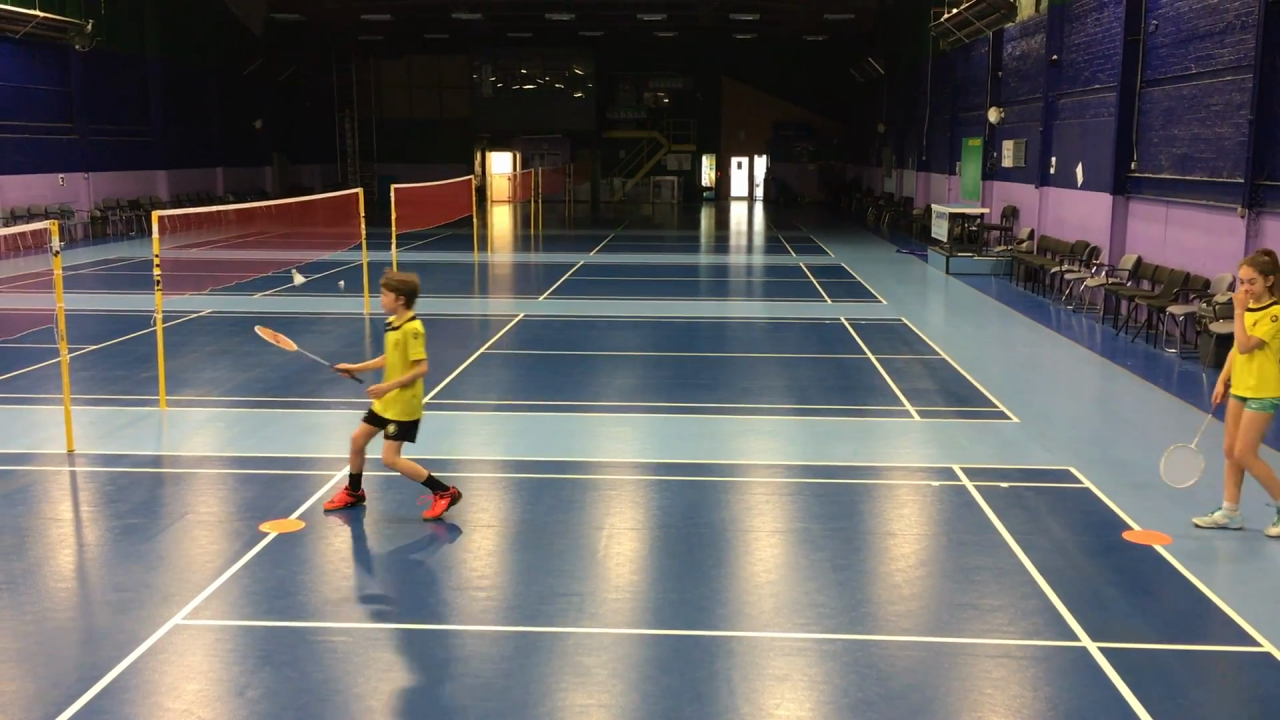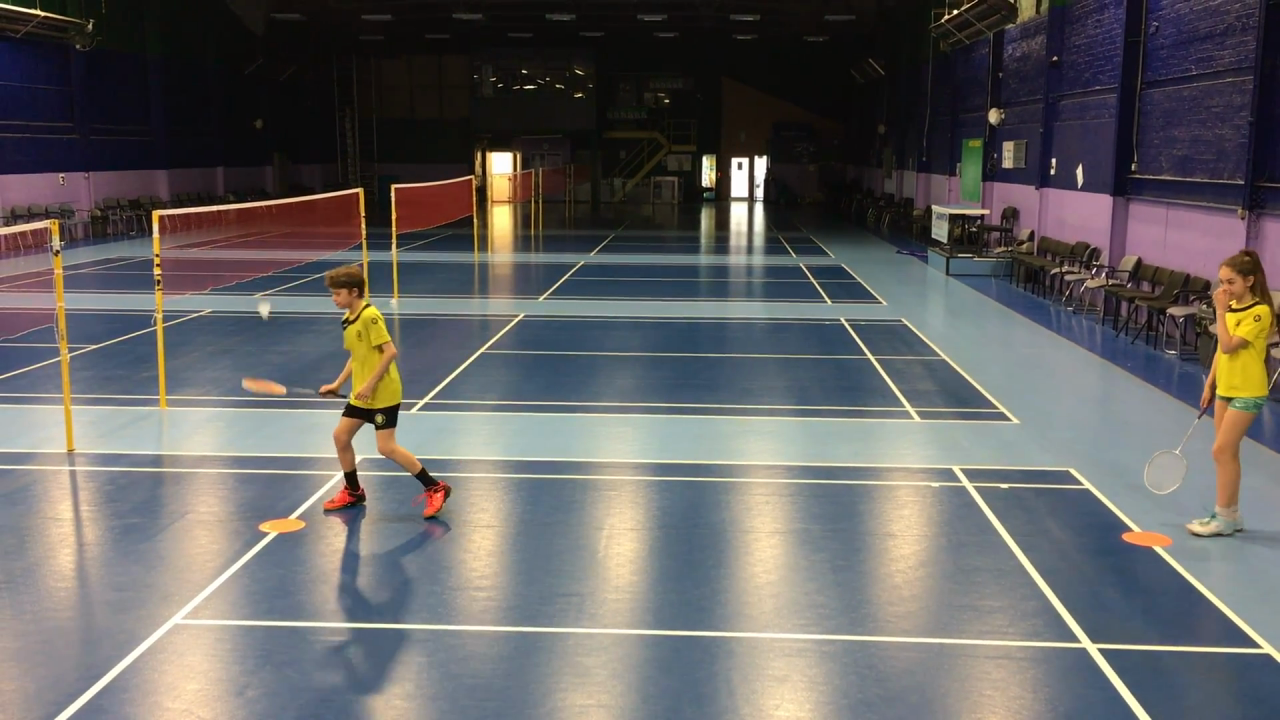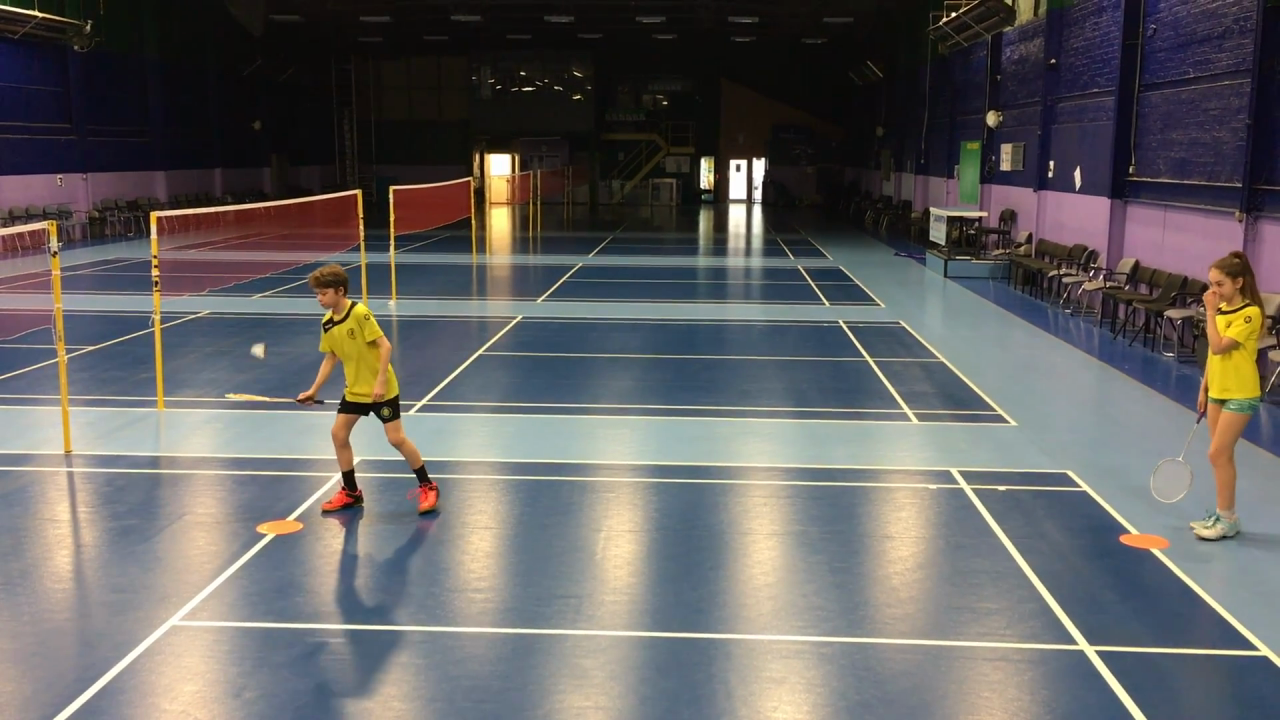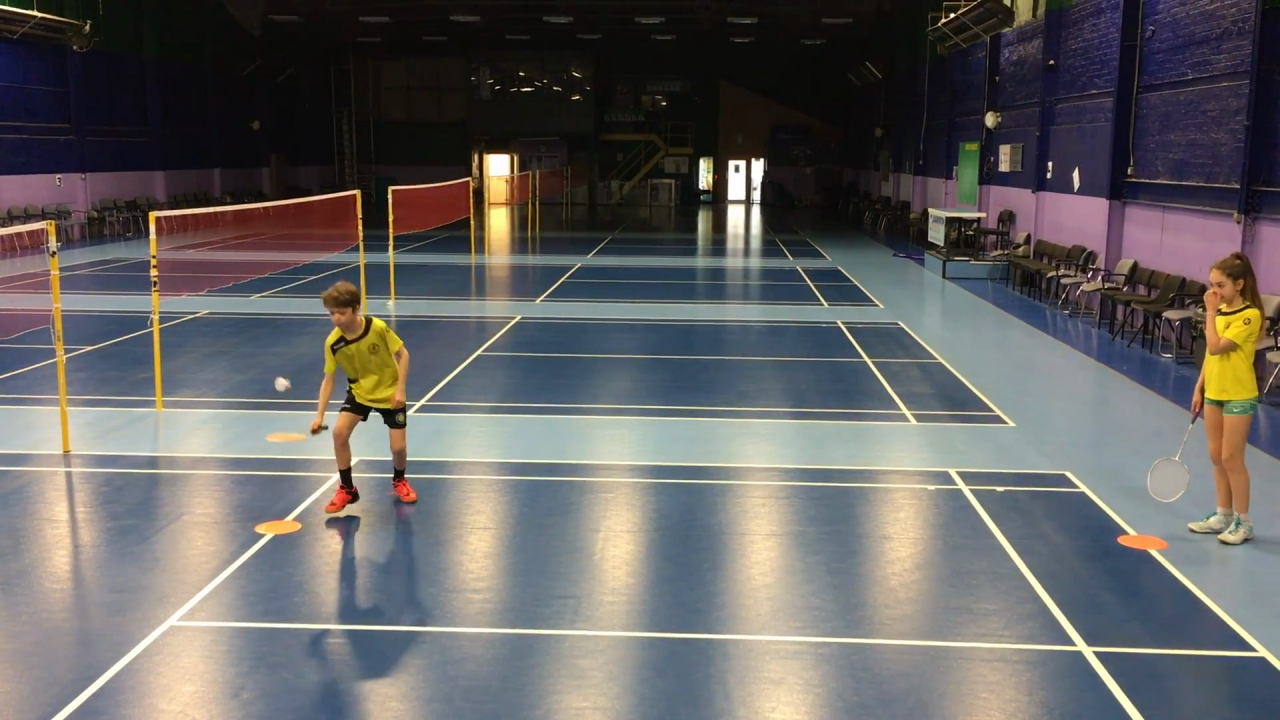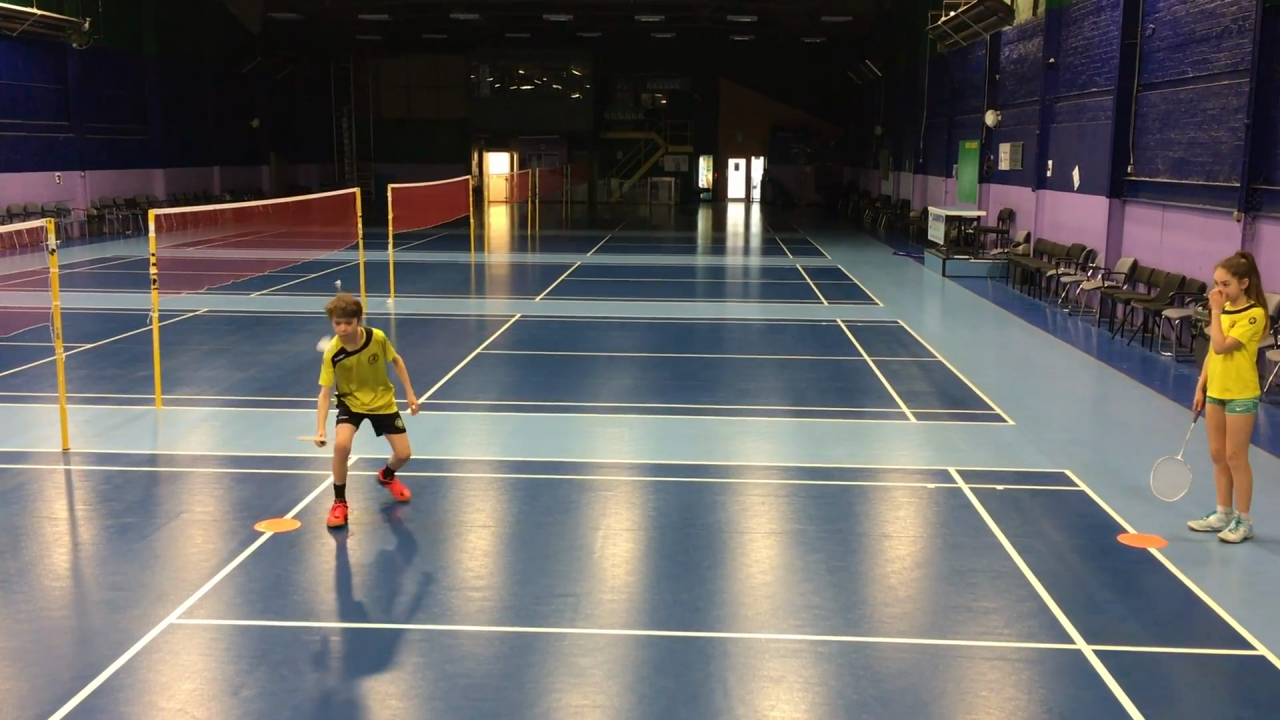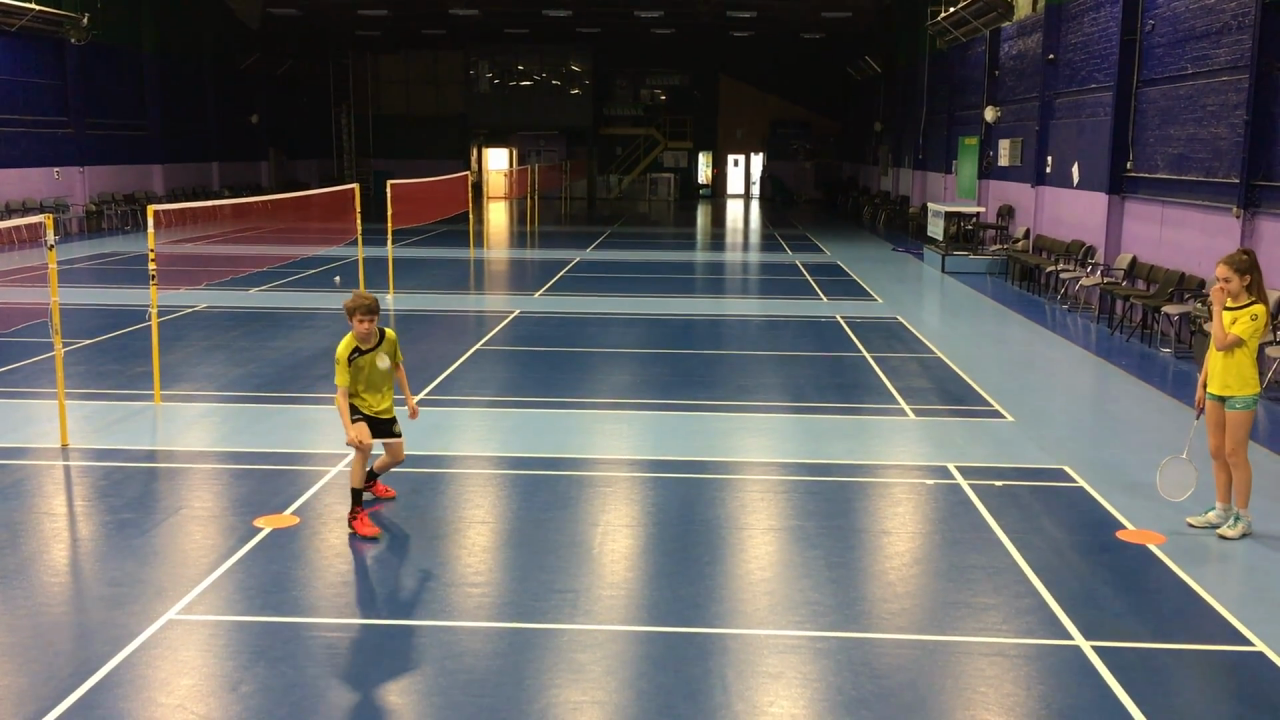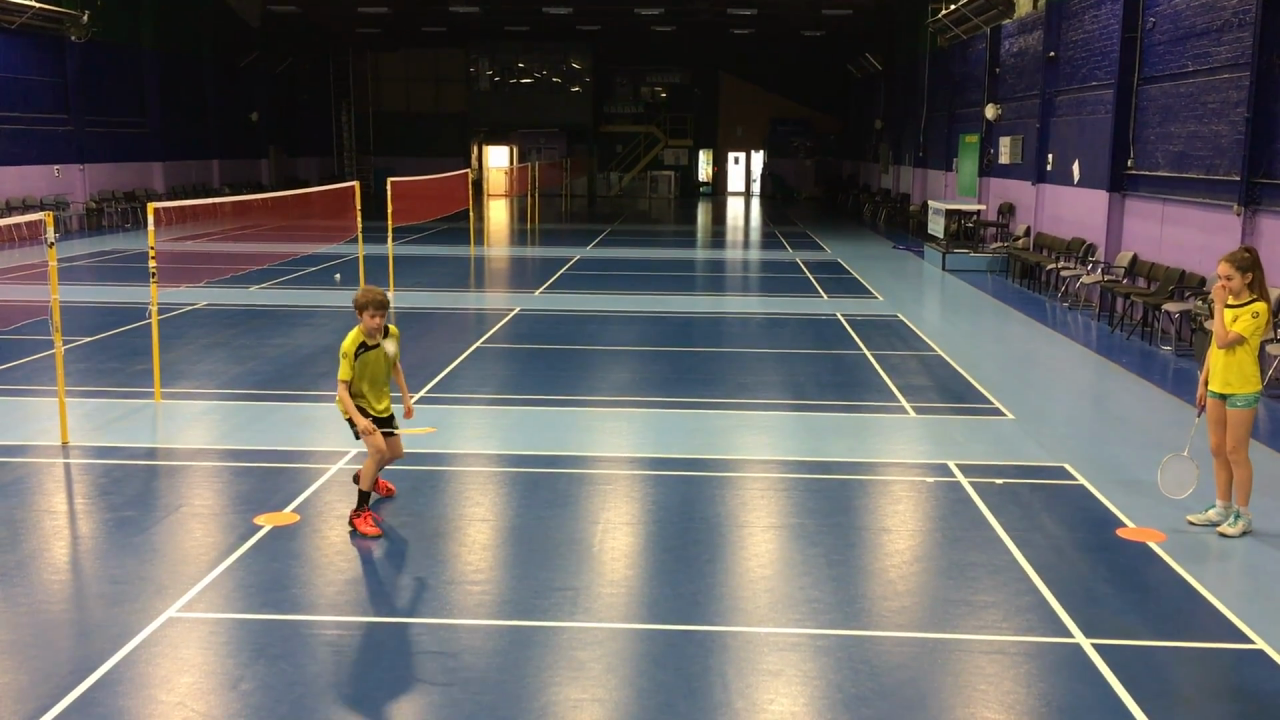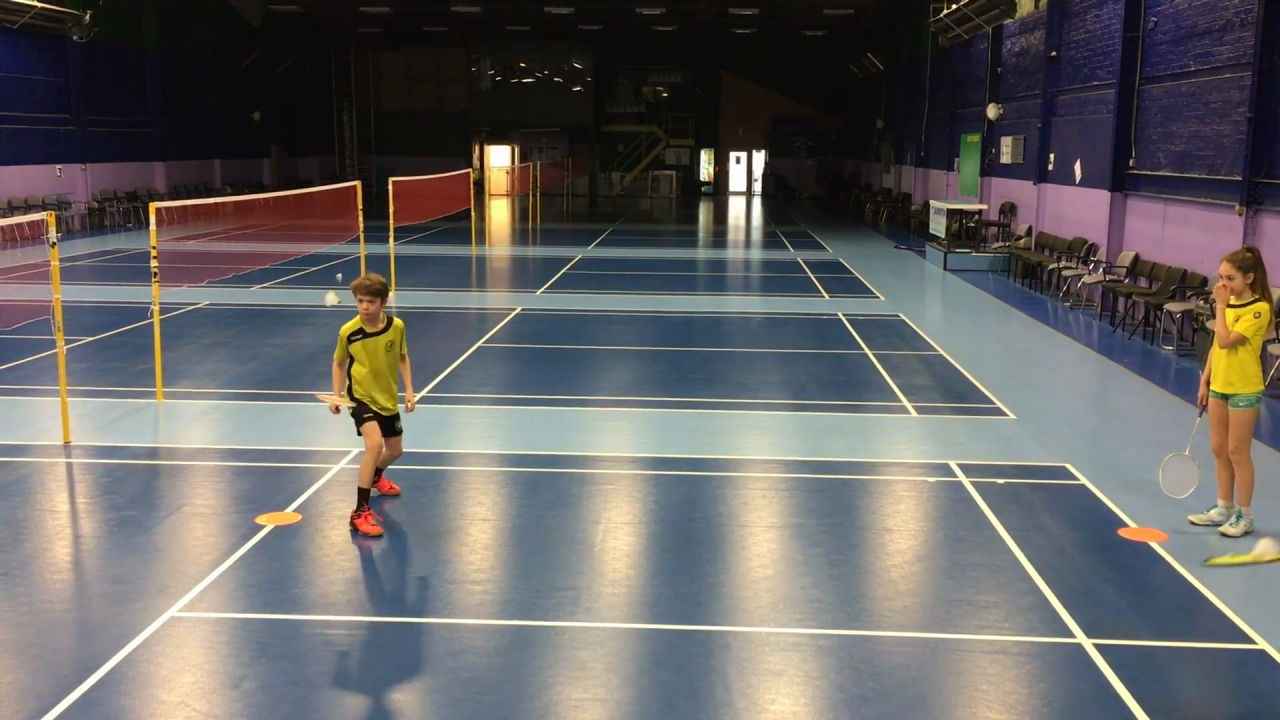
dt=0.3s
person 1, frame 1
right shoulder: (1247, 307)
left elbow: (1245, 347)
left wrist: (1239, 312)
right wrist: (1222, 381)
right hip: (1238, 388)
left knee: (1245, 454)
right knee: (1232, 452)
right ankle: (1230, 512)
person 1, frame 2
left shoulder: (1259, 312)
right shoulder: (1231, 307)
left elbow: (1228, 346)
left wrist: (1220, 312)
right wrist: (1209, 384)
left hip: (1247, 392)
right hip: (1225, 389)
left knee: (1221, 451)
right knee: (1228, 453)
left ankle: (1223, 516)
right ankle: (1228, 517)
person 1, frame 3
left shoulder: (1250, 314)
right shoulder: (1221, 310)
left elbow: (1218, 347)
left wrist: (1210, 313)
right wrist: (1204, 388)
left hip: (1240, 394)
right hip: (1218, 391)
left knee: (1218, 453)
right knee: (1221, 455)
left ankle: (1226, 517)
right ankle: (1224, 514)
person 1, frame 4
left shoulder: (1249, 316)
right shoulder: (1220, 311)
left elbow: (1216, 347)
left wrist: (1210, 313)
right wrist: (1199, 388)
left hip: (1238, 396)
right hip: (1214, 393)
left knee: (1231, 458)
right knee: (1216, 457)
left ankle: (1243, 522)
right ankle: (1224, 515)
person 1, frame 5
left shoulder: (1253, 315)
right shoulder: (1223, 309)
left elbow: (1221, 346)
left wrist: (1215, 312)
right wrist: (1201, 387)
left hip: (1241, 394)
right hip: (1215, 391)
left knee: (1235, 457)
right knee: (1218, 455)
left ankle: (1244, 521)
right ankle: (1223, 513)
person 1, frame 6
left shoulder: (1255, 311)
right shoulder: (1225, 305)
left elbow: (1222, 343)
left wrist: (1216, 308)
right wrist: (1202, 384)
left hip: (1241, 391)
right hip: (1216, 388)
left knee: (1235, 454)
right knee: (1217, 452)
left ankle: (1242, 517)
right ankle: (1222, 510)
person 1, frame 7
left shoulder: (1256, 309)
right shoulder: (1226, 303)
left elbow: (1224, 341)
left wrist: (1218, 306)
right wrist: (1203, 381)
left hip: (1242, 389)
right hip: (1217, 385)
left knee: (1236, 452)
right knee: (1218, 450)
left ankle: (1242, 515)
right ankle: (1222, 507)
person 1, frame 8
left shoulder: (1258, 309)
right shoulder: (1228, 303)
left elbow: (1225, 341)
left wrist: (1220, 306)
right wrist: (1205, 381)
left hip: (1244, 389)
right hip: (1219, 385)
left knee: (1237, 452)
right knee: (1219, 449)
left ankle: (1244, 515)
right ankle: (1224, 508)
person 2, frame 1
left shoulder: (411, 329)
right shoulder: (392, 324)
left elbow: (421, 368)
left wrist: (388, 386)
right wrist: (356, 367)
left hip: (404, 405)
right hip: (386, 402)
left knee: (390, 458)
right knee: (357, 440)
left ankle: (444, 493)
right ankle: (354, 492)
person 2, frame 2
left shoulder: (370, 316)
right shoulder: (346, 321)
left elbow: (390, 352)
left wrist: (370, 384)
right wrist: (337, 384)
left hip: (383, 393)
right hip: (360, 395)
left knee: (386, 448)
right knee: (340, 436)
left ankle: (435, 488)
right ankle: (353, 491)
person 2, frame 3
left shoulder: (360, 313)
right shoulder: (327, 323)
left elbow: (385, 346)
right elbow: (330, 358)
left wrist: (381, 382)
right wrist: (313, 390)
left hip: (381, 388)
right hip: (354, 390)
left knee: (396, 438)
right knee: (338, 434)
left ankle: (427, 486)
right ankle: (351, 492)
person 2, frame 4
left shoulder: (378, 328)
right shoulder: (333, 342)
left elbow: (403, 354)
right elbow: (329, 379)
left wrist: (400, 389)
right wrist: (319, 415)
left hip: (390, 392)
right hip: (360, 390)
left knee: (398, 447)
right knee: (339, 433)
left ankle: (400, 481)
right ankle: (347, 489)
person 2, frame 5
left shoulder: (377, 338)
right shoulder: (332, 353)
left elbow: (397, 361)
right elbow: (325, 393)
left wrist: (410, 393)
right wrist: (321, 428)
left hip: (382, 400)
right hip: (351, 401)
left knee: (403, 454)
right knee: (341, 445)
left ankle: (387, 476)
right ankle: (339, 502)
person 2, frame 6
left shoulder: (389, 338)
right shoulder: (345, 351)
left elbow: (397, 366)
right elbow: (341, 393)
left wrist: (409, 397)
right wrist: (349, 430)
left hip: (382, 404)
right hip: (355, 403)
left knee: (396, 456)
right knee: (364, 446)
left ankle: (368, 479)
right ankle: (357, 512)
person 2, frame 7
left shoulder: (392, 334)
right shoulder: (350, 345)
right elbow: (342, 387)
left wrist: (406, 397)
right wrist: (357, 419)
left hip: (380, 401)
right hip: (356, 403)
left knee: (396, 452)
right knee: (378, 449)
left ankle: (366, 476)
right ankle: (360, 512)
person 2, frame 8
left shoulder: (397, 327)
right shoulder: (348, 332)
left elbow: (403, 359)
right elbow: (338, 364)
left wrist: (409, 390)
right wrist: (337, 395)
left hip: (388, 399)
right hip: (361, 398)
left knee: (395, 450)
right knee: (375, 445)
left ankle: (375, 475)
right ankle: (361, 512)
